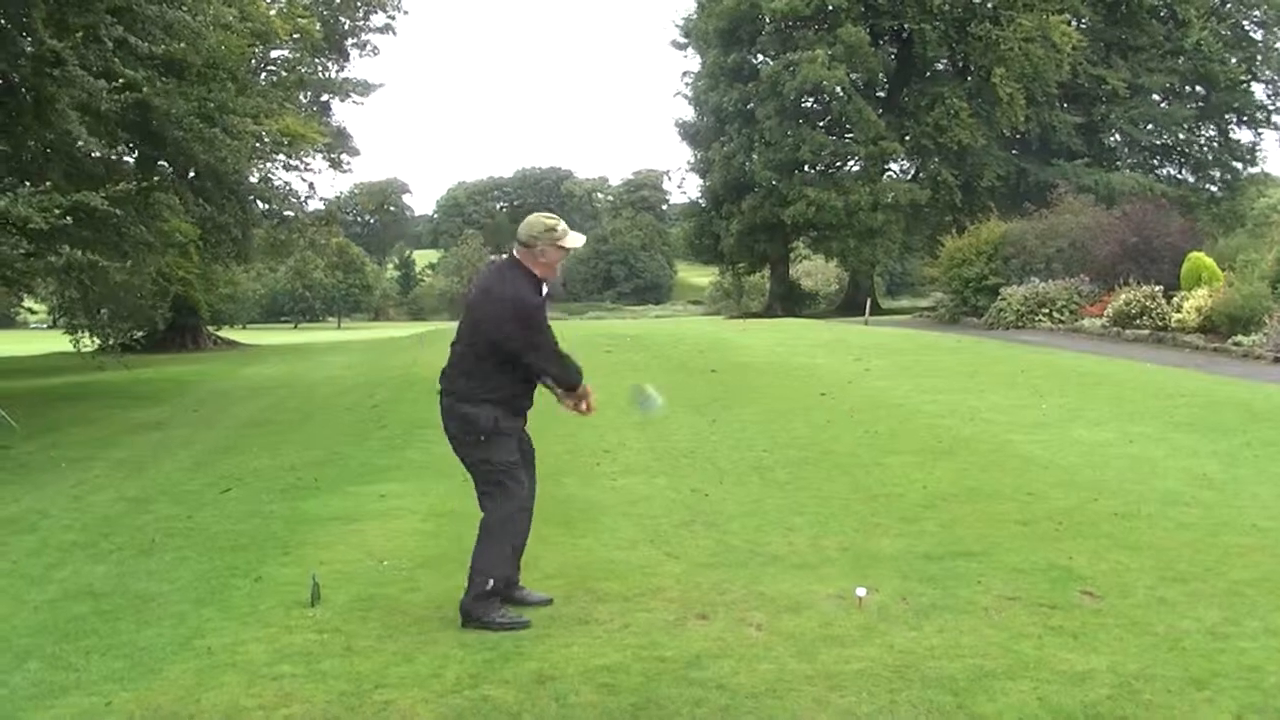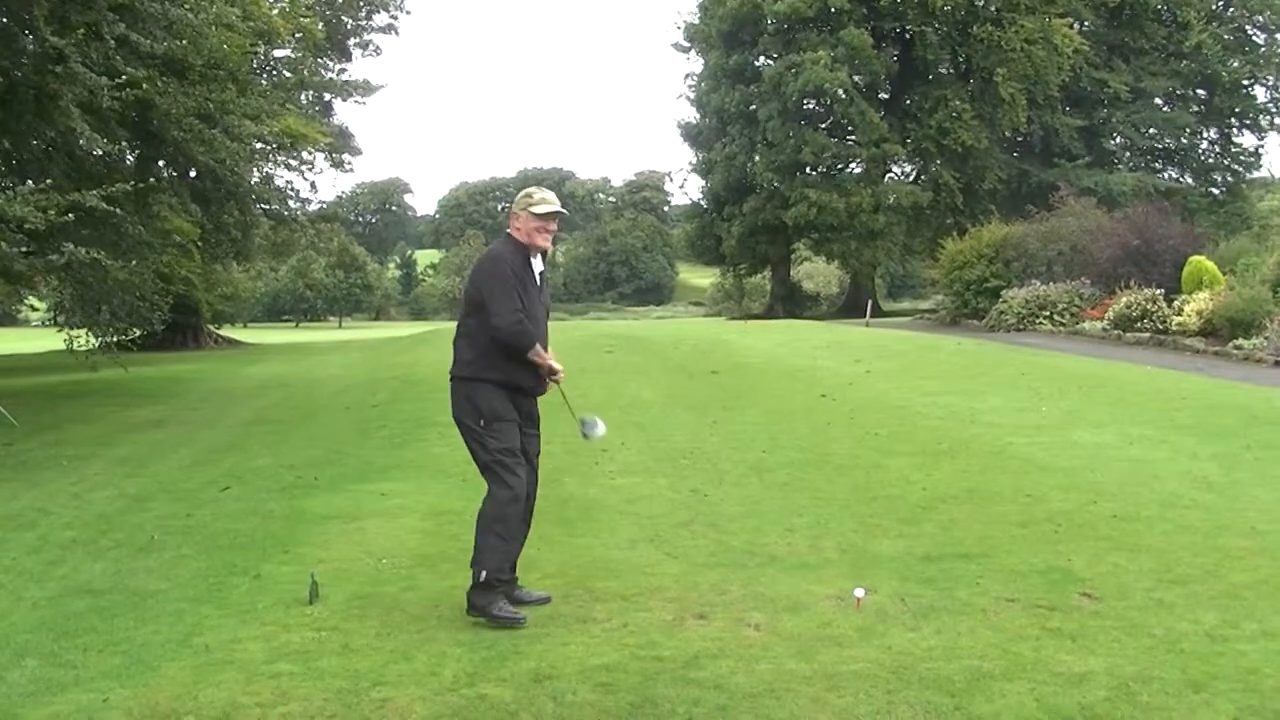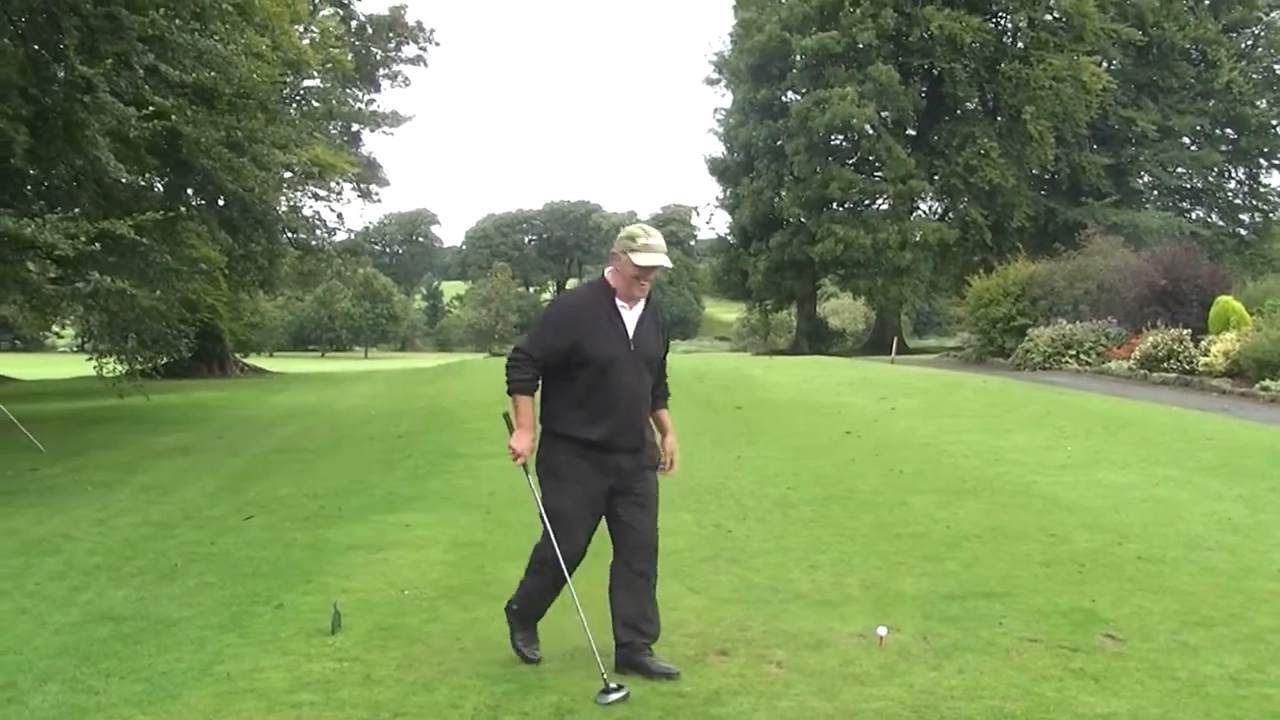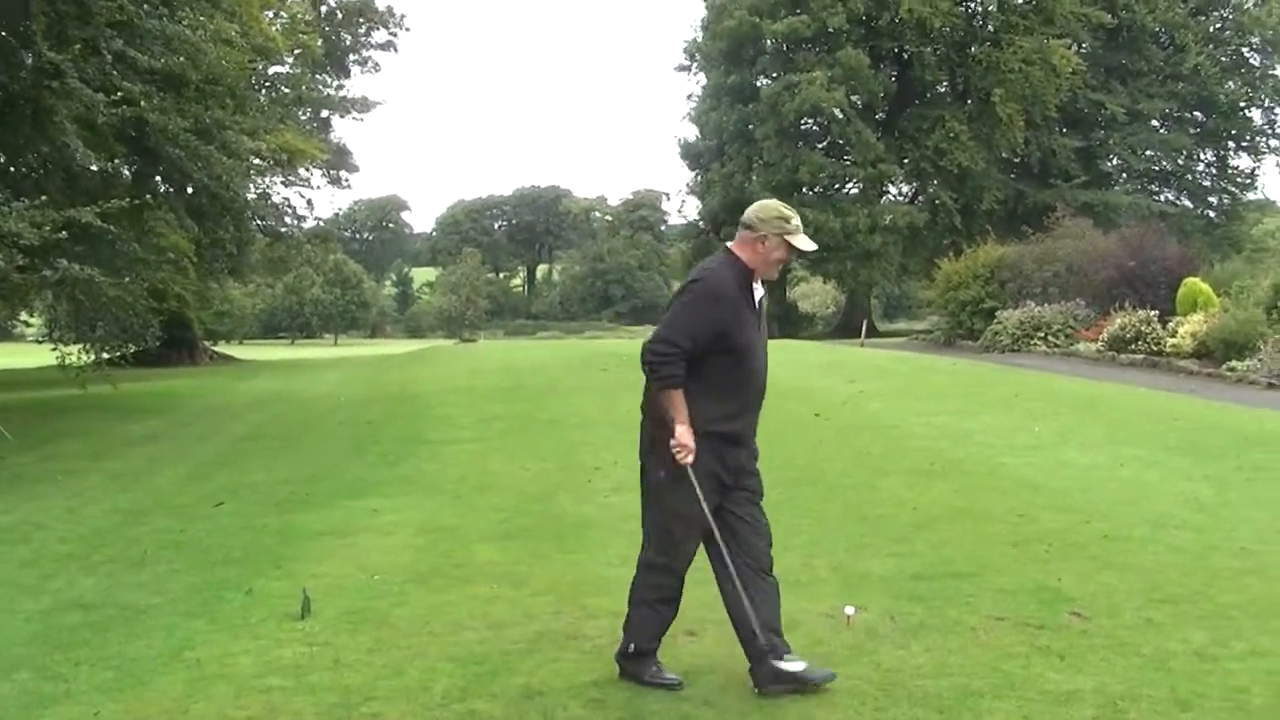
dt=1s
person 1, frame 1
left shoulder: (532, 280)
right shoulder: (508, 297)
left elbow: (543, 351)
right elbow: (546, 358)
left wrist: (564, 389)
right wrist: (580, 389)
left hip: (501, 406)
right hip: (475, 412)
left knee: (518, 493)
right knee: (509, 497)
left ankle: (503, 583)
right ankle: (481, 602)
person 1, frame 2
left shoulder: (531, 263)
right shoulder: (501, 262)
right elbow: (508, 327)
left wrist: (541, 357)
right wrist: (546, 361)
left hip: (513, 394)
right hip: (484, 394)
left knee: (521, 488)
right knee: (509, 486)
left ankle: (502, 582)
right ankle: (484, 590)
person 1, frame 3
left shoulder: (653, 313)
right shoulder: (573, 308)
right elbow: (523, 364)
left wrist: (666, 432)
right wrist: (525, 428)
left hip: (634, 455)
right hip: (574, 453)
left knee: (640, 550)
right knee: (563, 547)
left ankle: (635, 648)
right ankle: (522, 616)
person 1, frame 4
left shoulder: (750, 286)
right shoulder: (712, 287)
right elbow: (661, 354)
right wrist: (678, 425)
left hip: (733, 444)
right hip: (688, 447)
left knee: (750, 551)
right knee: (669, 553)
left ankle: (770, 662)
right ankle: (636, 655)
